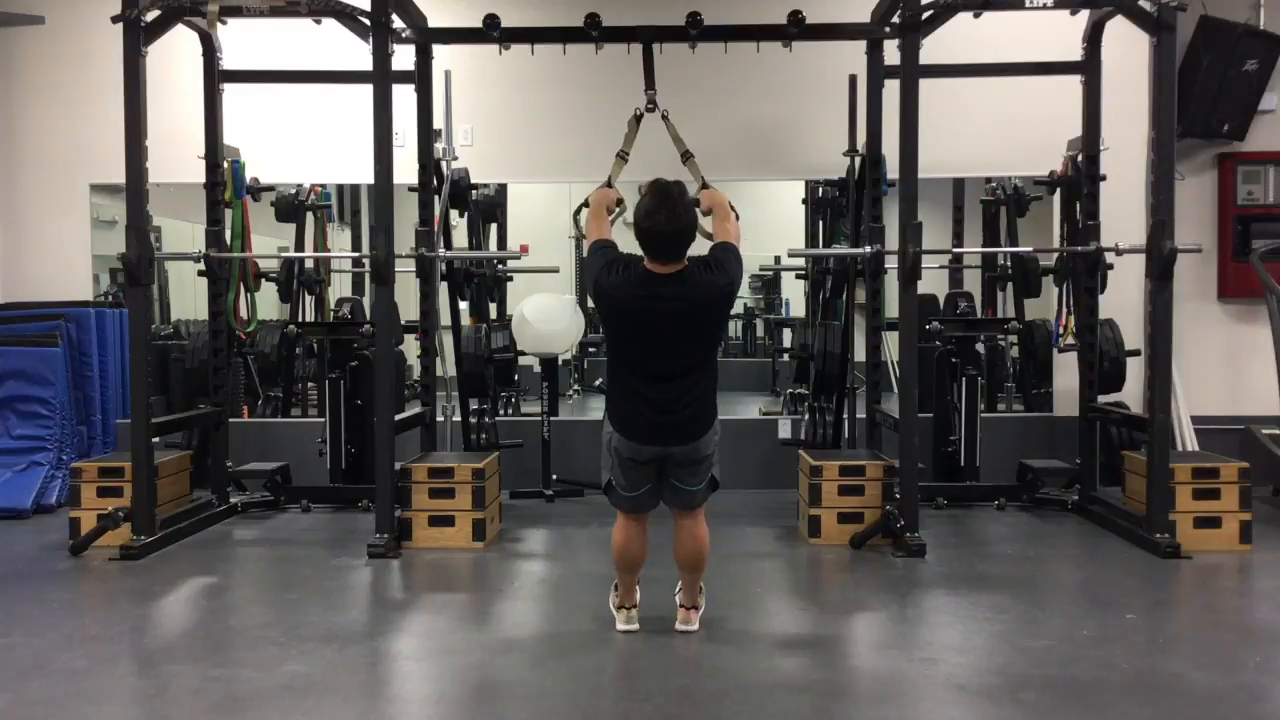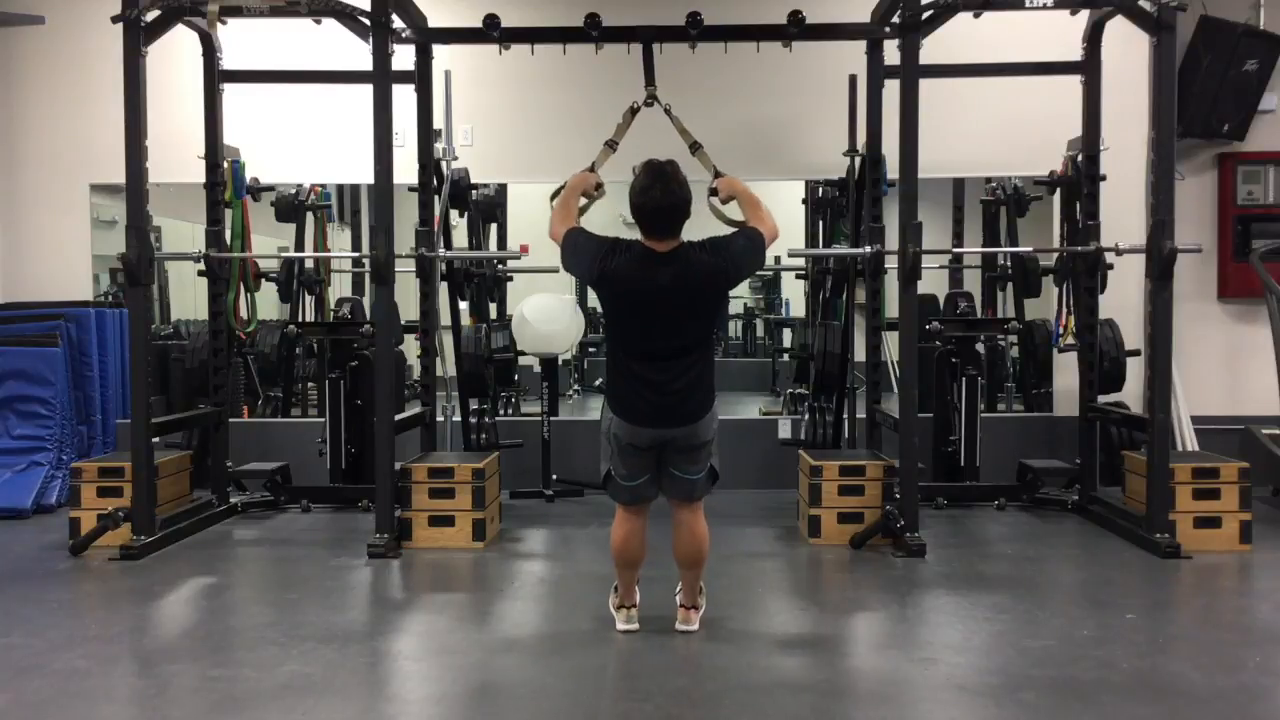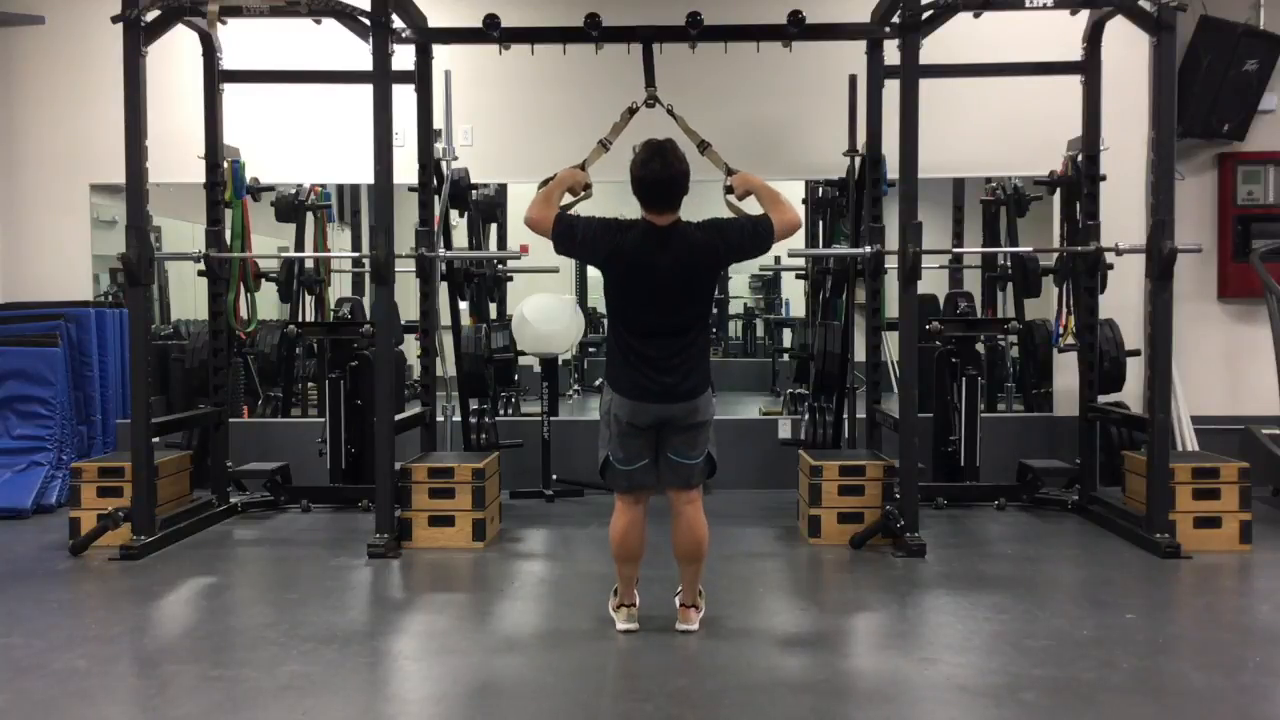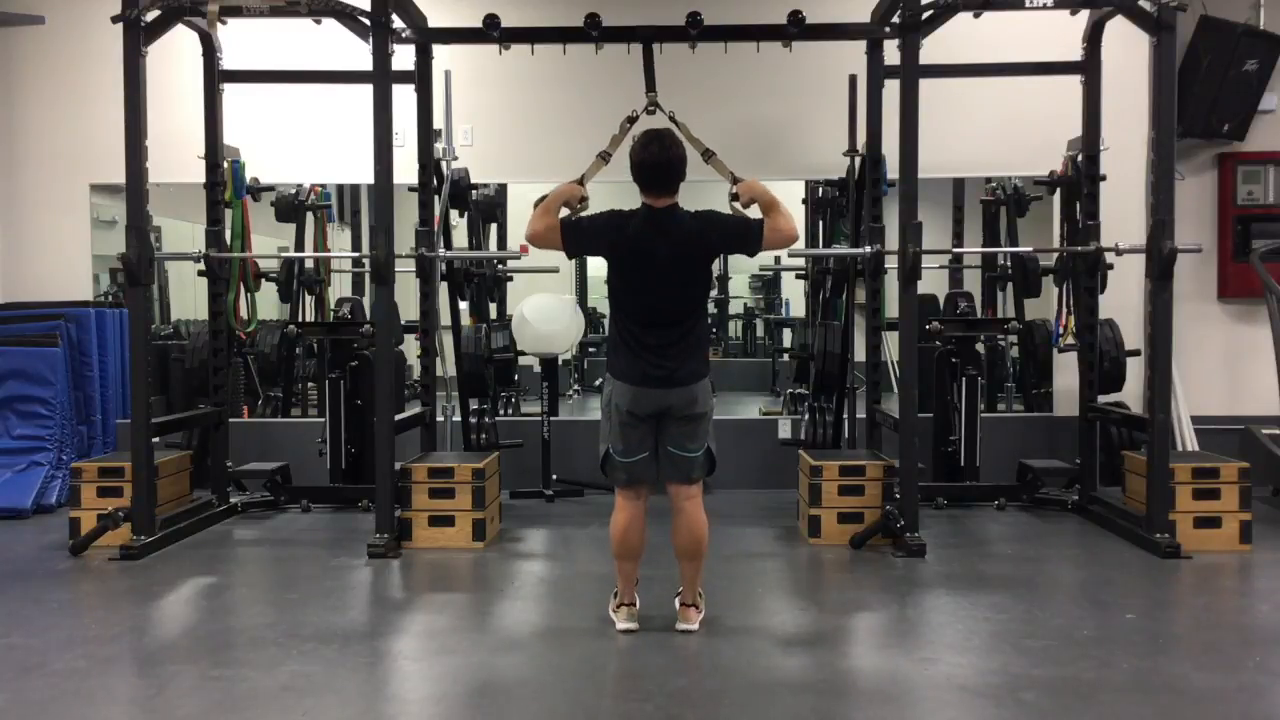
dt=0.3s
person 1, frame 1
left shoulder: (612, 283)
right shoulder: (716, 285)
left elbow: (596, 231)
right elbow: (727, 233)
left wrist: (602, 200)
right wrist: (717, 203)
left hip: (629, 429)
right hip: (694, 428)
left knee: (631, 516)
right knee: (690, 515)
left ankle: (626, 603)
right ankle: (690, 604)
person 1, frame 2
left shoulder: (609, 265)
right shoulder: (714, 266)
left elbow: (561, 229)
right elbow: (766, 229)
left wrist: (576, 186)
right wrist: (737, 190)
left hip: (628, 415)
right hip: (692, 415)
left knee: (630, 511)
right knee: (688, 510)
left ankle: (625, 603)
right ankle: (689, 604)
person 1, frame 3
left shoulder: (612, 241)
right shoulder: (711, 241)
left elbow: (535, 216)
right elbow: (789, 219)
left wrist: (564, 180)
right wrist: (754, 184)
left hip: (628, 396)
right hip: (690, 396)
left knee: (629, 501)
right knee: (688, 500)
left ankle: (625, 603)
right ankle: (690, 604)
person 1, frame 4
left shoulder: (615, 229)
right shoulder: (706, 229)
left elbow: (536, 231)
right elbow: (787, 231)
left wrist: (562, 194)
right wrist: (759, 191)
left hip: (628, 384)
right hip: (689, 385)
left knee: (629, 496)
right knee: (688, 495)
left ankle: (625, 602)
right ankle: (690, 603)
